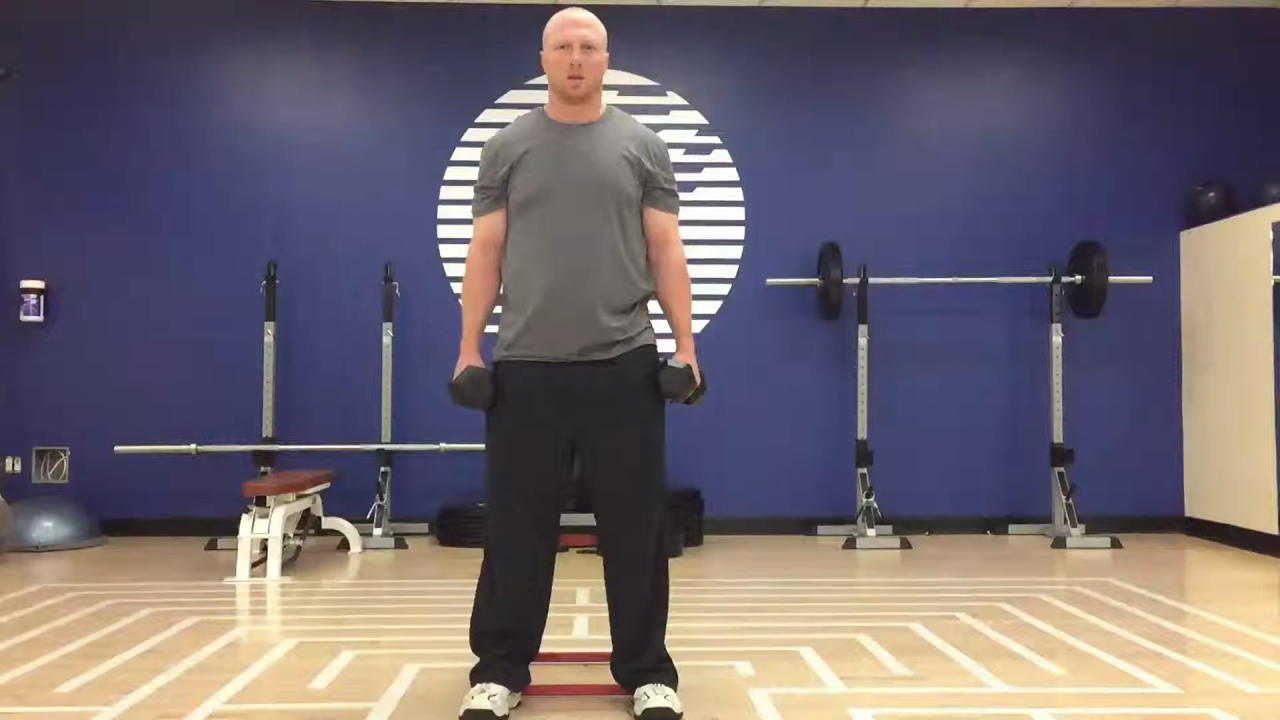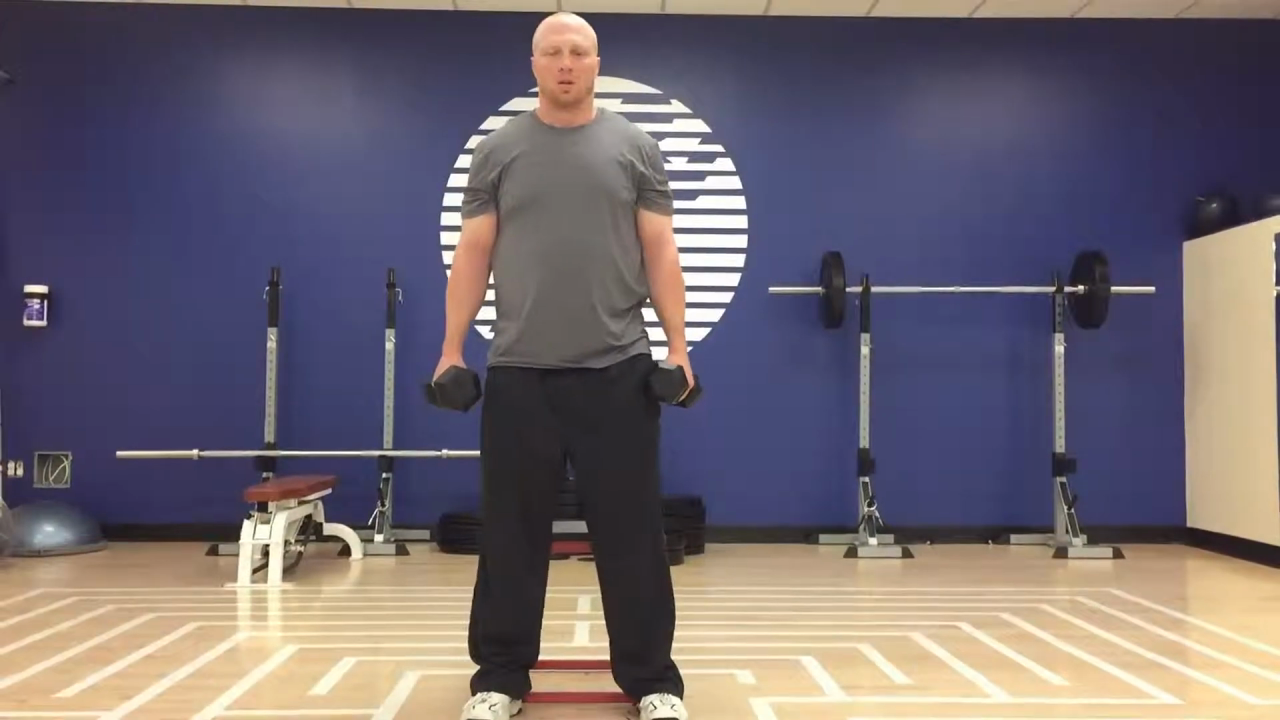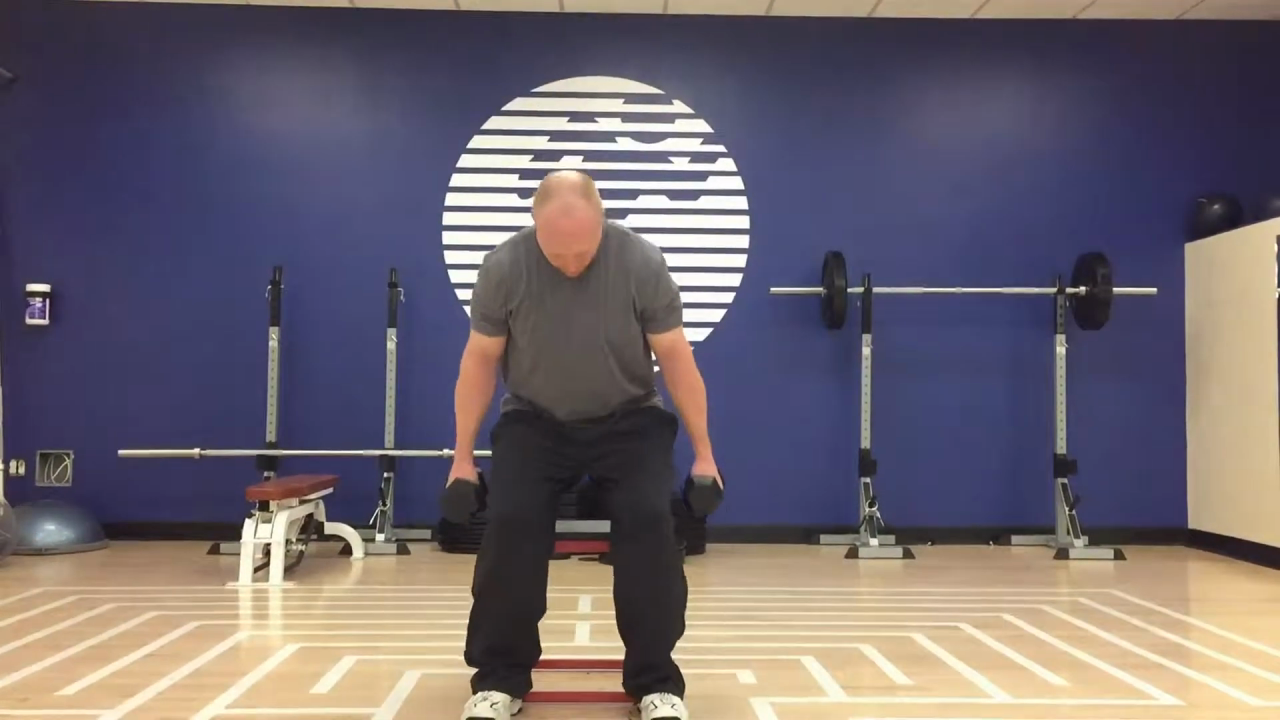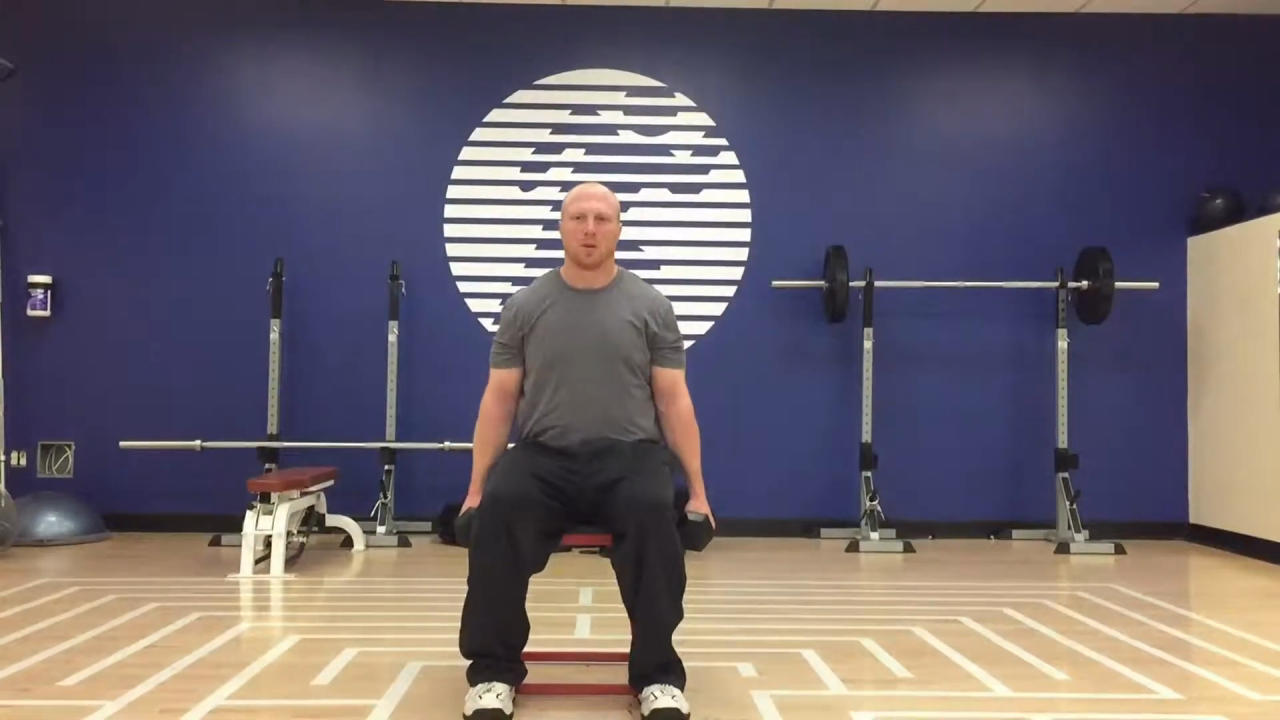
dt=1s
person 1, frame 1
left shoulder: (642, 146)
right shoulder: (507, 147)
left elbow: (666, 249)
right elbow: (485, 251)
left wrist: (684, 344)
right wrist: (469, 347)
left hip: (623, 365)
right hip: (526, 367)
left knee: (633, 525)
right knee: (516, 525)
person 1, frame 2
left shoulder: (634, 147)
right shoulder: (498, 151)
left elbow: (659, 252)
right elbow: (473, 254)
left wrist: (677, 346)
right wrist: (452, 348)
left hip: (617, 371)
right hip: (520, 373)
left knee: (631, 531)
right knee: (511, 532)
person 1, frame 3
left shoulder: (642, 264)
right shoulder: (503, 269)
left elbow: (676, 359)
right elbow: (480, 360)
left wrist: (703, 451)
right wrist: (462, 455)
left hip: (629, 422)
right hip: (534, 423)
left knee: (650, 521)
right knee: (510, 522)
person 1, frame 4
left shoulder: (651, 306)
right shoulder: (524, 307)
left elbow: (675, 401)
right elbow: (499, 399)
left wrist: (697, 489)
right wrist: (476, 487)
left hip: (629, 456)
right hip: (543, 458)
left knee: (652, 512)
right knee: (499, 508)
left ankle: (657, 674)
right ankle: (494, 670)
